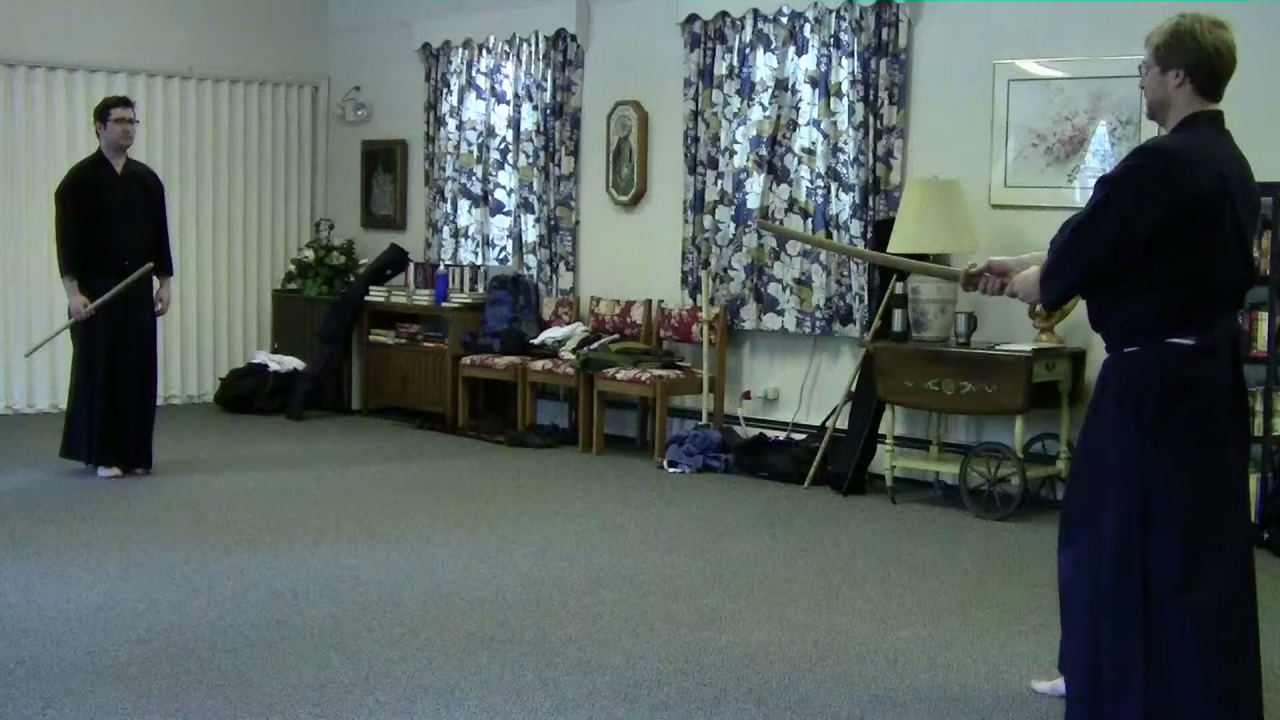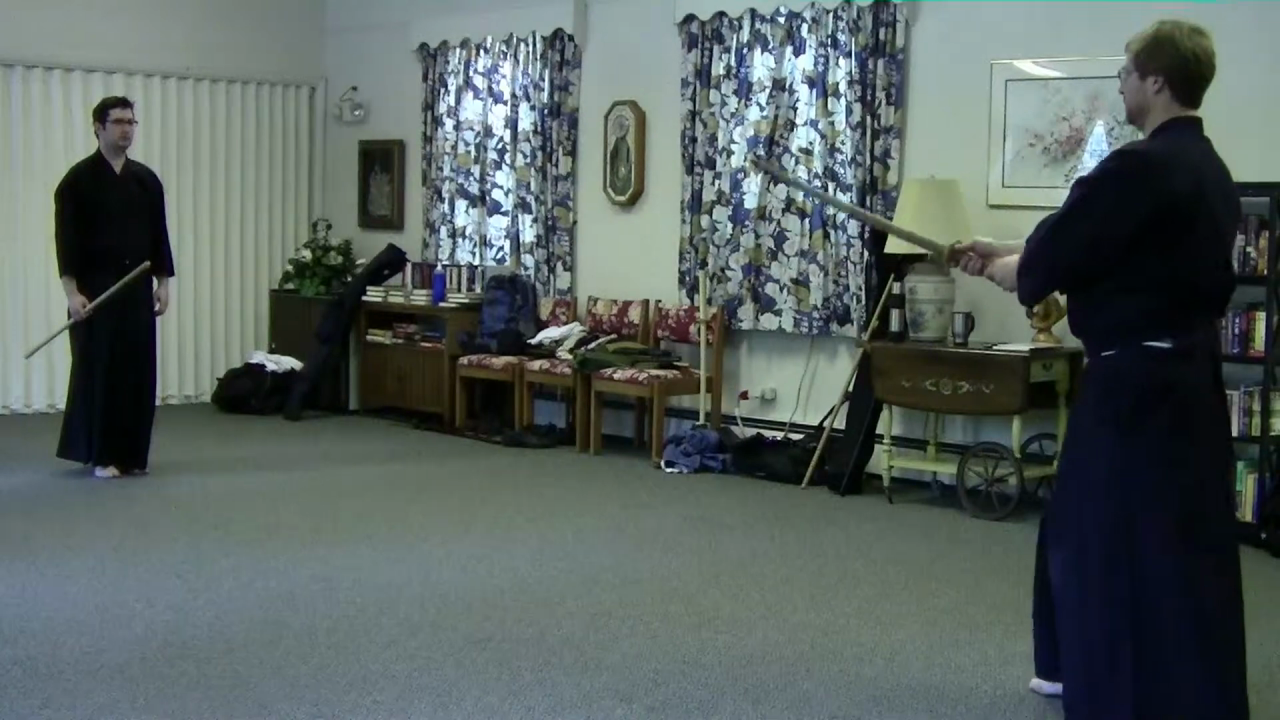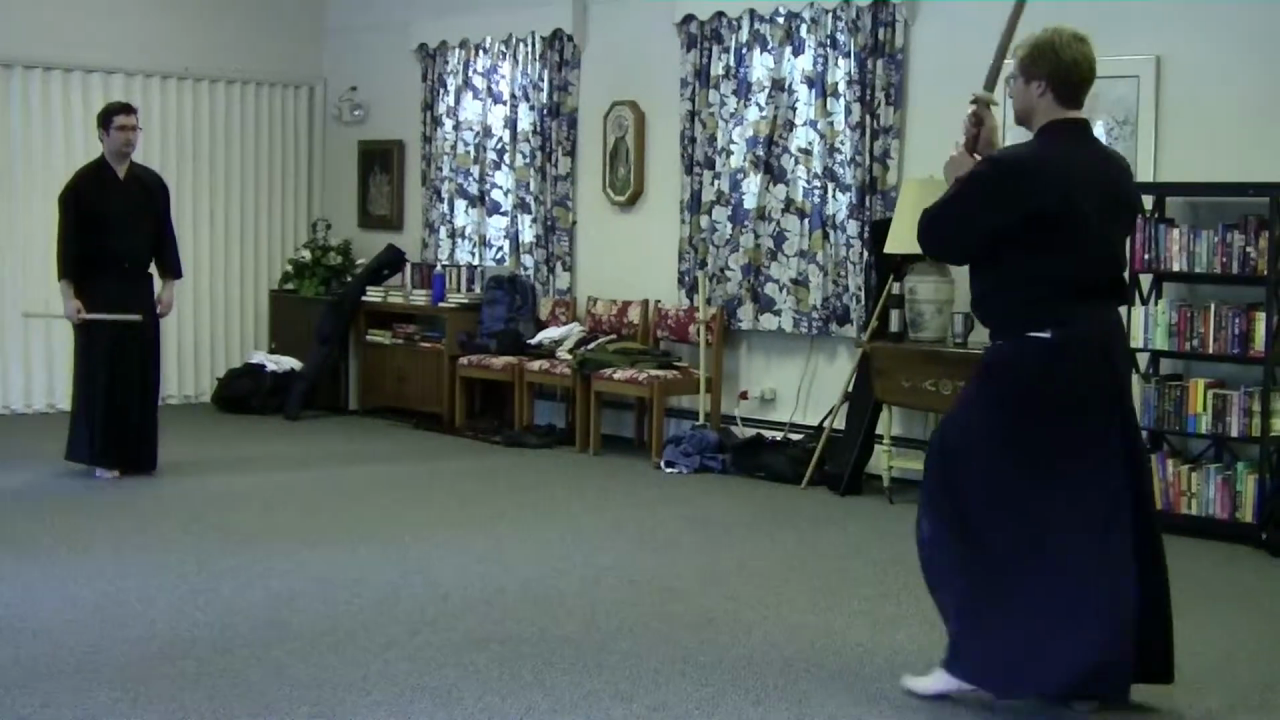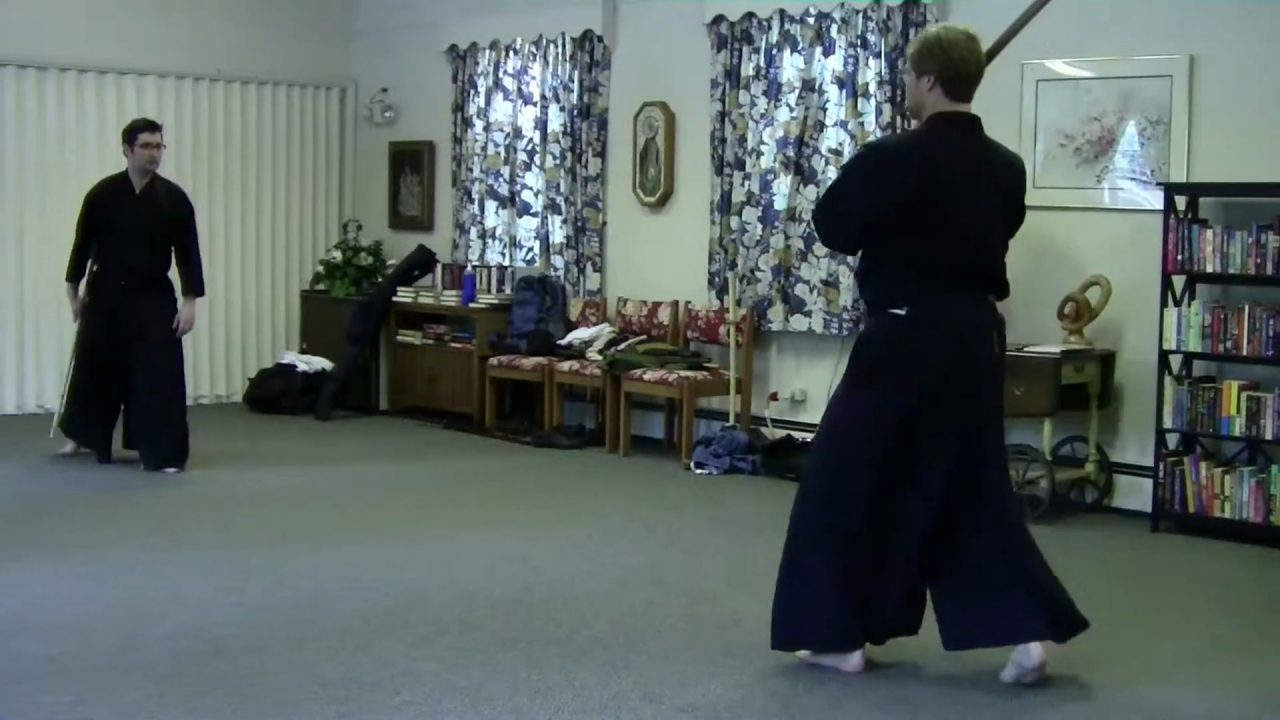
dt=0.5s
person 1, frame 1
left shoulder: (1164, 163)
right shoulder: (1227, 163)
left elbow: (1090, 248)
right elbow: (1111, 241)
left wrist: (1035, 280)
right wrist: (1025, 263)
left hip: (1158, 375)
right hip: (1200, 368)
left knee: (1142, 536)
person 1, frame 2
left shoulder: (1142, 167)
right shoulder: (1206, 169)
left elbow: (1057, 255)
right elbow: (1088, 234)
left wrist: (1006, 267)
right wrist: (1016, 252)
left hip: (1139, 378)
right hip: (1181, 371)
left knee: (1143, 542)
right knee: (1089, 525)
person 1, frame 3
left shoulder: (1020, 169)
right shoulder: (1111, 170)
left elbow: (939, 237)
left wrist: (960, 183)
left hip: (1035, 357)
right hip: (1097, 352)
left knee: (960, 486)
right knee: (1094, 508)
left ankle: (979, 658)
right ankle: (1100, 666)
person 1, frame 4
left shoulder: (889, 159)
right shoulder: (1005, 166)
left elbow: (834, 228)
left hip: (904, 336)
right hip: (975, 336)
left knee: (847, 480)
right knee: (975, 488)
left ankle: (837, 636)
right ankle: (1025, 630)
person 2, frame 1
left shoulder: (147, 178)
right shoulder: (80, 179)
left elbow: (159, 235)
right elbow: (67, 239)
left wrist: (164, 283)
right wrist: (73, 292)
left hip: (138, 289)
right hip: (95, 290)
left knee: (138, 370)
right knee: (98, 369)
left ankle: (132, 452)
right ankle: (102, 453)
person 2, frame 2
left shoulder: (146, 179)
right shoulder: (79, 179)
left elbow: (158, 234)
right elbow: (67, 239)
left wrist: (163, 282)
right wrist: (72, 291)
left hip: (137, 288)
right hip: (95, 289)
left knee: (137, 370)
right knee: (97, 370)
left ankle: (129, 453)
right ankle: (100, 453)
person 2, frame 3
left shoulder: (151, 182)
right shoulder: (83, 184)
left elbow: (164, 237)
right elbow: (68, 243)
left wrist: (168, 285)
right wrist: (69, 295)
left hip: (138, 290)
right hip: (96, 292)
left knee: (140, 373)
right knee: (98, 372)
left ankle: (134, 455)
right ankle: (101, 455)
person 2, frame 4
left shoulder: (173, 198)
right shoulder: (103, 194)
left elbow: (187, 253)
right elbow: (83, 244)
left wrist: (189, 302)
right wrist: (74, 291)
left hip: (153, 299)
right hip: (105, 297)
left knee: (162, 373)
right knee: (94, 366)
left ankle: (163, 452)
right ankle: (85, 435)
